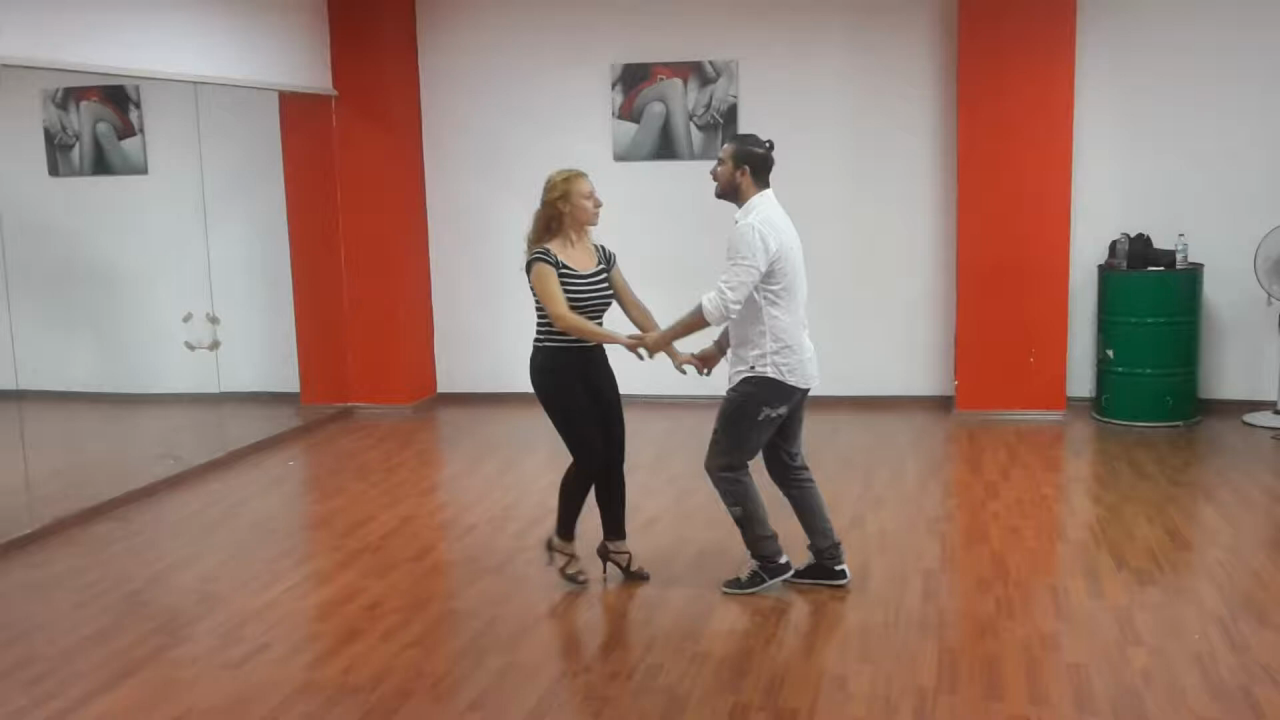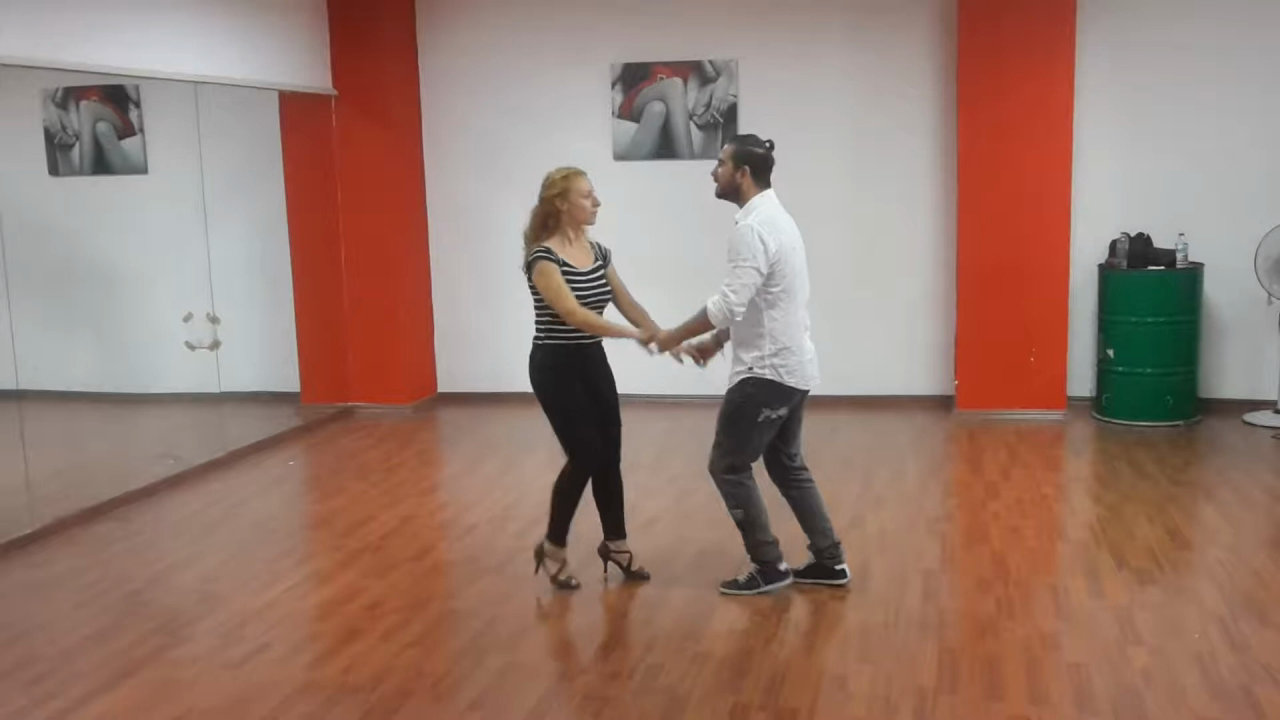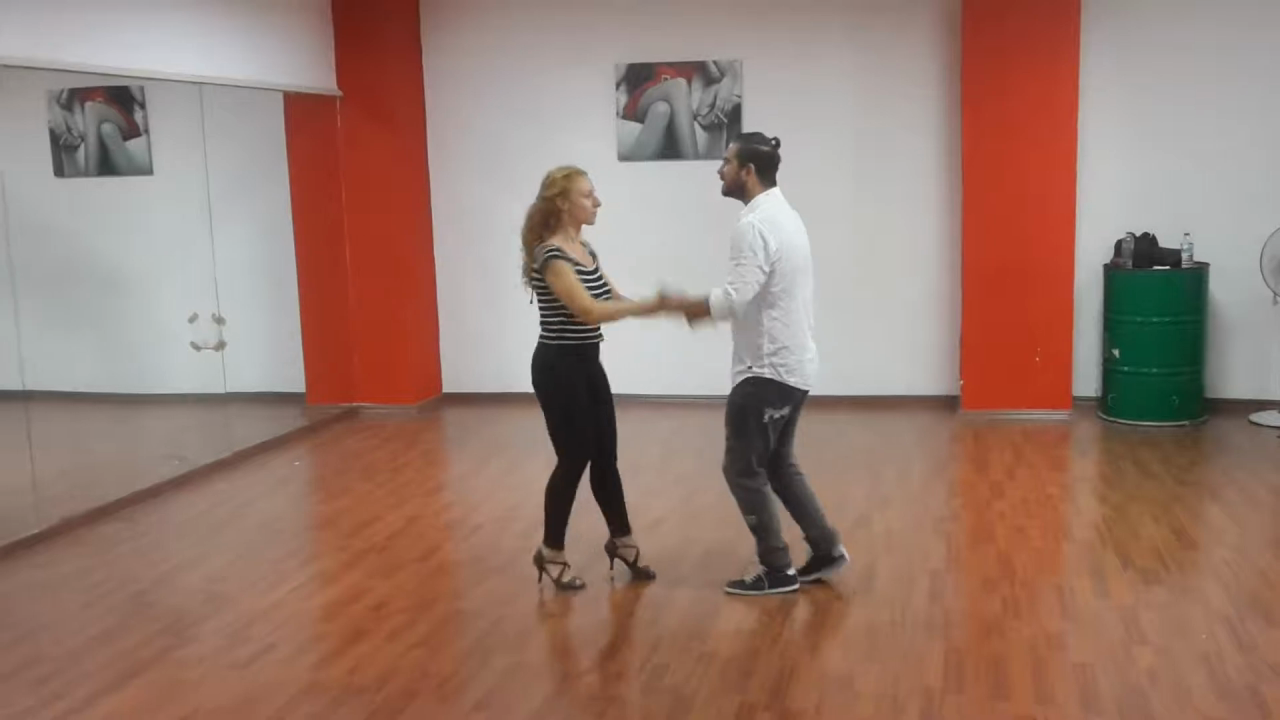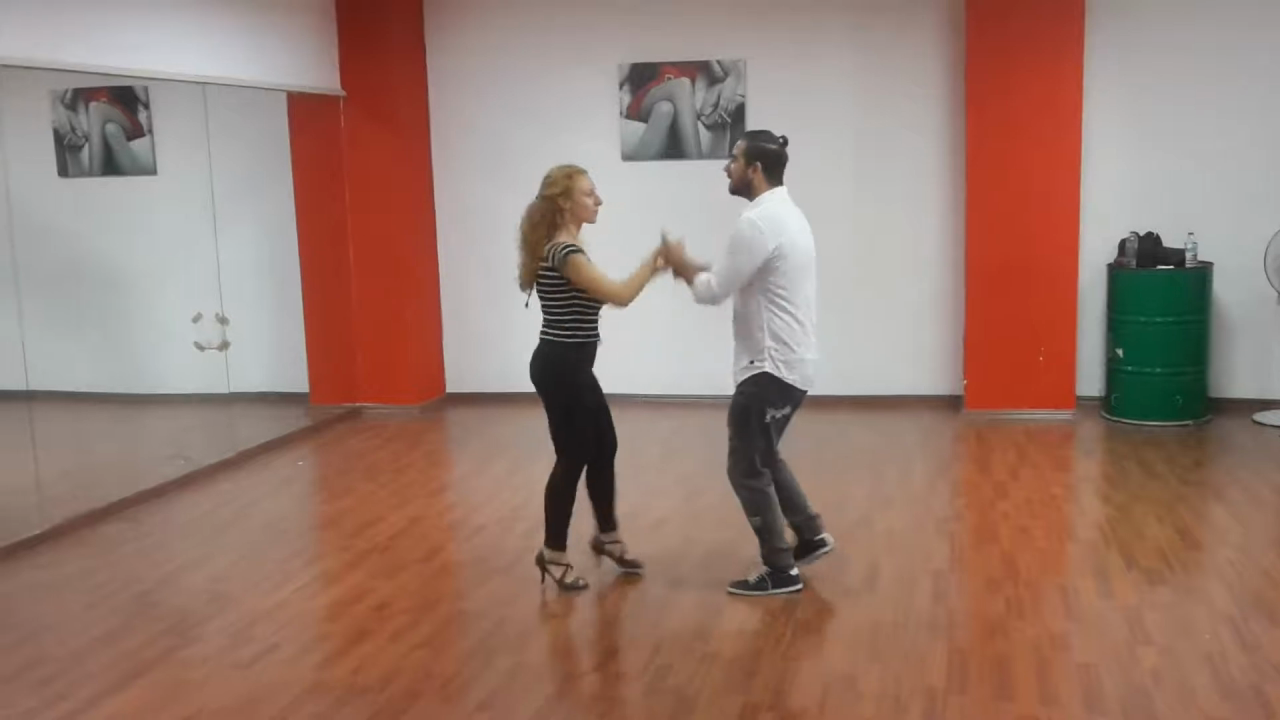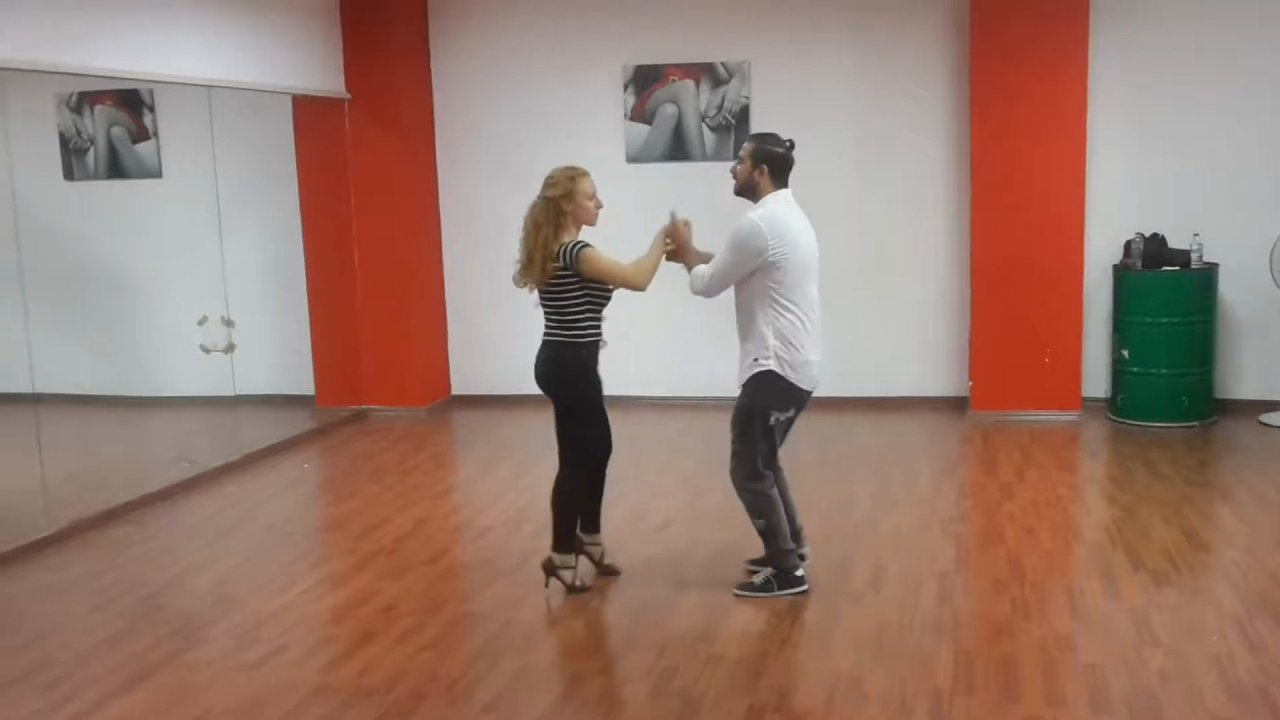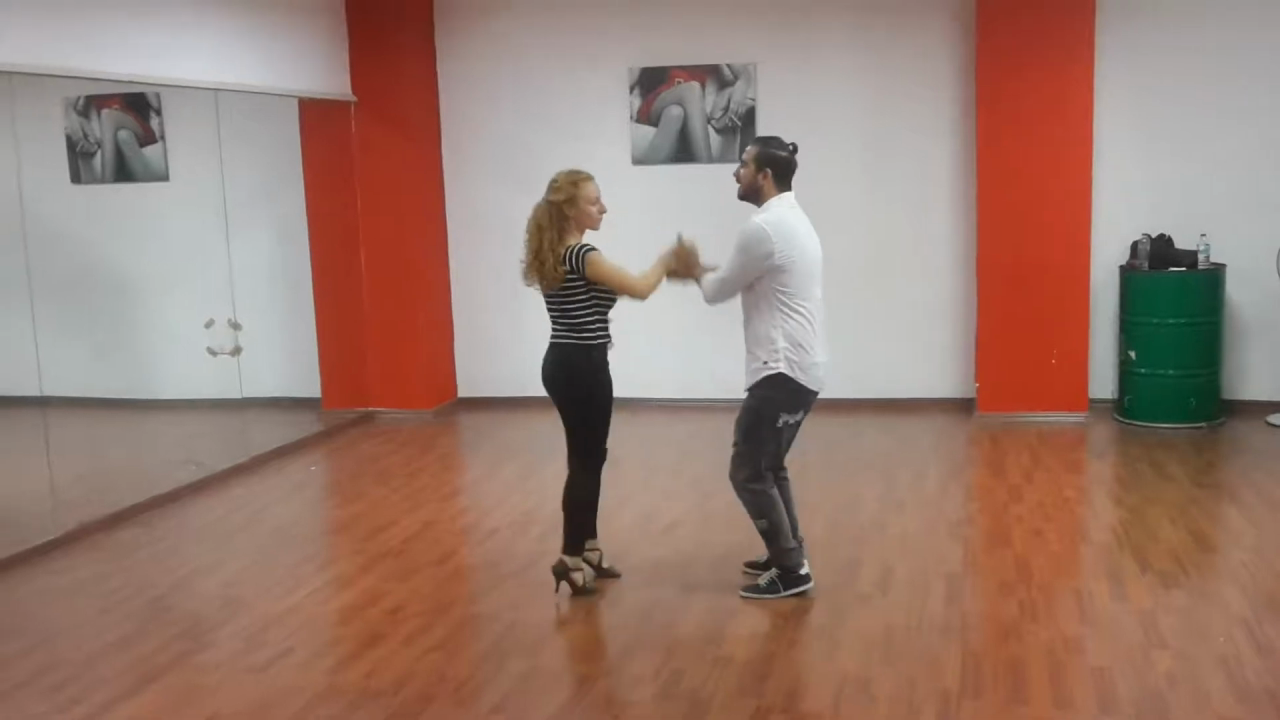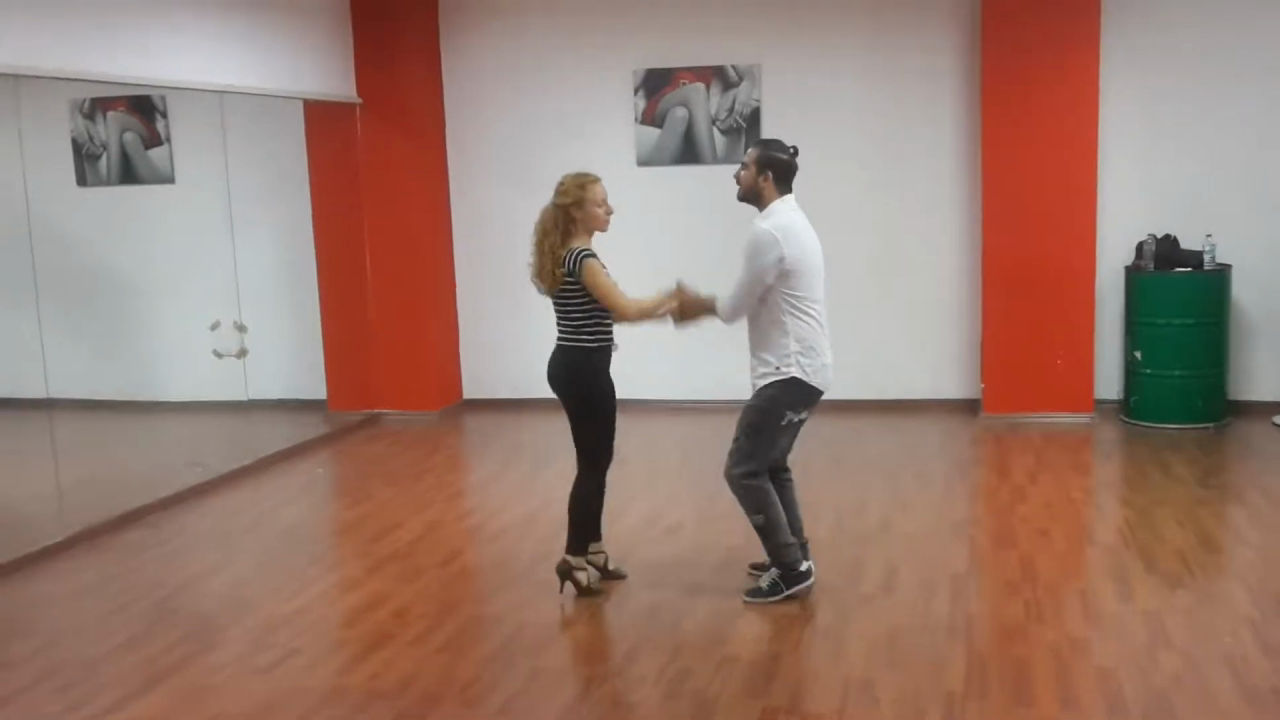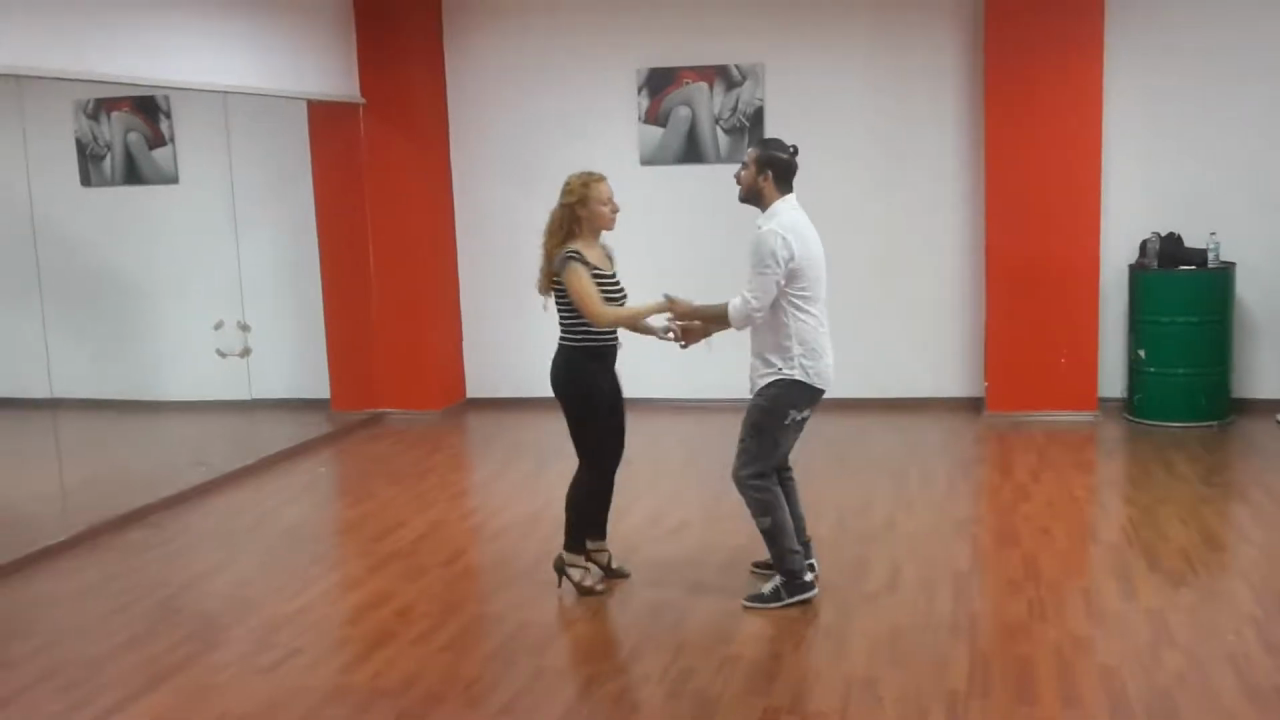
dt=0.1s
person 1, frame 1
left shoulder: (753, 226)
right shoulder: (771, 218)
left elbow: (725, 301)
left wrist: (665, 337)
right wrist: (721, 350)
left hip: (768, 370)
right hip: (790, 367)
left knee: (725, 465)
right knee: (787, 466)
left ankle: (770, 561)
right ankle: (829, 561)
person 1, frame 2
left shoulder: (753, 227)
right shoulder: (774, 217)
left elbow: (730, 304)
left wrist: (675, 337)
right wrist: (716, 342)
left hip: (768, 372)
right hip: (791, 367)
left knee: (729, 466)
right knee: (787, 466)
left ankle: (769, 566)
right ankle: (830, 561)
person 1, frame 3
left shoulder: (753, 225)
right shoulder: (783, 216)
left elbow: (732, 303)
left wrist: (689, 306)
right wrist: (706, 307)
left hip: (768, 370)
right hip: (793, 365)
left knee: (743, 470)
right knee: (776, 462)
left ankle: (778, 571)
right ankle: (825, 549)
person 1, frame 4
left shoulder: (757, 222)
right shoulder: (788, 215)
left elbow: (713, 291)
left wrist: (683, 266)
right wrist: (696, 266)
left hip: (771, 367)
right hip: (794, 363)
left knee: (747, 470)
right knee: (763, 457)
left ankle: (780, 571)
right ankle: (809, 534)
person 1, frame 5
left shoulder: (758, 224)
right shoulder: (789, 216)
left elbow: (709, 284)
left wrist: (687, 252)
right wrist: (695, 254)
left hip: (775, 368)
right hip: (794, 365)
left knee: (749, 472)
right knee: (763, 463)
left ankle: (786, 572)
right ankle: (791, 547)
person 1, frame 6
left shoulder: (764, 228)
right shoulder: (792, 219)
left elbow: (717, 291)
left wrist: (692, 267)
right wrist: (698, 268)
left hip: (782, 371)
right hip: (799, 367)
left knee: (749, 473)
right knee: (768, 466)
left ankle: (790, 571)
right ankle: (786, 555)
person 1, frame 7
left shoulder: (769, 231)
right shoulder: (790, 222)
left elbow: (735, 304)
left wrist: (697, 303)
right wrist: (704, 306)
left hip: (789, 373)
right hip: (797, 368)
left knee: (745, 470)
right knee: (770, 465)
left ankle: (790, 567)
right ankle: (792, 555)
person 1, frame 8
left shoulder: (774, 232)
right shoulder: (791, 222)
left elbow: (749, 310)
left wrist: (694, 312)
right wrist: (707, 326)
left hip: (791, 373)
right hip: (796, 368)
left knee: (753, 473)
right knee: (773, 466)
left ankle: (795, 576)
right ankle: (798, 555)
person 2, frame 1
left shoulder: (600, 253)
right shoulder: (542, 259)
left elbow: (634, 306)
right elbow: (563, 319)
left wrist: (672, 351)
right wrist: (616, 337)
left hip: (594, 364)
right hip: (557, 367)
left knee: (614, 455)
right knee: (590, 455)
left ankle: (614, 544)
right ankle: (561, 541)
person 2, frame 2
left shoulder: (597, 252)
right shoulder: (543, 256)
left elbow: (626, 303)
right elbow: (574, 315)
right wrist: (634, 334)
left hip: (590, 362)
right hip: (554, 365)
left knee: (608, 455)
right knee: (583, 457)
left ankle: (615, 544)
right ankle: (552, 548)
person 2, frame 3
left shoulder: (584, 250)
right shoulder: (551, 257)
left elbow: (609, 300)
right elbow: (589, 311)
left wrist: (653, 304)
right wrist: (645, 308)
left hip: (584, 365)
right hip: (559, 368)
left knee: (605, 455)
right knee: (574, 459)
left ankle: (622, 543)
right ankle: (551, 554)
person 2, frame 4
left shoulder: (570, 249)
right shoulder: (564, 252)
left elbow: (605, 293)
right elbow: (619, 295)
left wrist: (648, 268)
right wrist: (650, 264)
left hip: (575, 363)
right hip: (561, 366)
left knee: (604, 449)
right knee: (573, 457)
left ankle: (607, 536)
right ankle: (553, 554)
person 2, frame 5
left shoulder: (558, 249)
right shoulder: (574, 251)
left elbow: (602, 287)
right elbow: (637, 280)
left wrist: (654, 252)
right wrist: (658, 244)
left hip: (564, 362)
right hip: (570, 365)
left knee: (596, 451)
right knee: (577, 459)
left ankle: (589, 541)
right ankle: (561, 557)
person 2, frame 6
left shoulder: (562, 253)
right shoulder: (580, 254)
left elbow: (611, 289)
right elbow: (640, 288)
left wrist: (661, 266)
right wrist: (665, 259)
left hip: (570, 364)
right hip: (579, 367)
left knee: (591, 458)
right knee: (585, 462)
left ankle: (585, 549)
right ankle: (570, 559)
person 2, frame 7
left shoulder: (577, 255)
right shoulder: (578, 258)
left elbow: (609, 311)
right elbow: (624, 309)
left wrist: (660, 307)
right wrist: (667, 299)
left hip: (587, 368)
right hip: (580, 369)
left knee: (598, 459)
right knee: (593, 463)
left ankle: (592, 549)
right ankle: (575, 558)
person 2, frame 8
left shoulder: (602, 253)
right shoulder: (570, 259)
left elbow: (616, 313)
right elbow: (599, 316)
left wrist: (659, 329)
right wrist: (657, 306)
left hip: (596, 368)
right hip: (580, 370)
left knee: (607, 458)
right knee: (595, 461)
left ankle: (595, 548)
right ankle: (572, 556)
